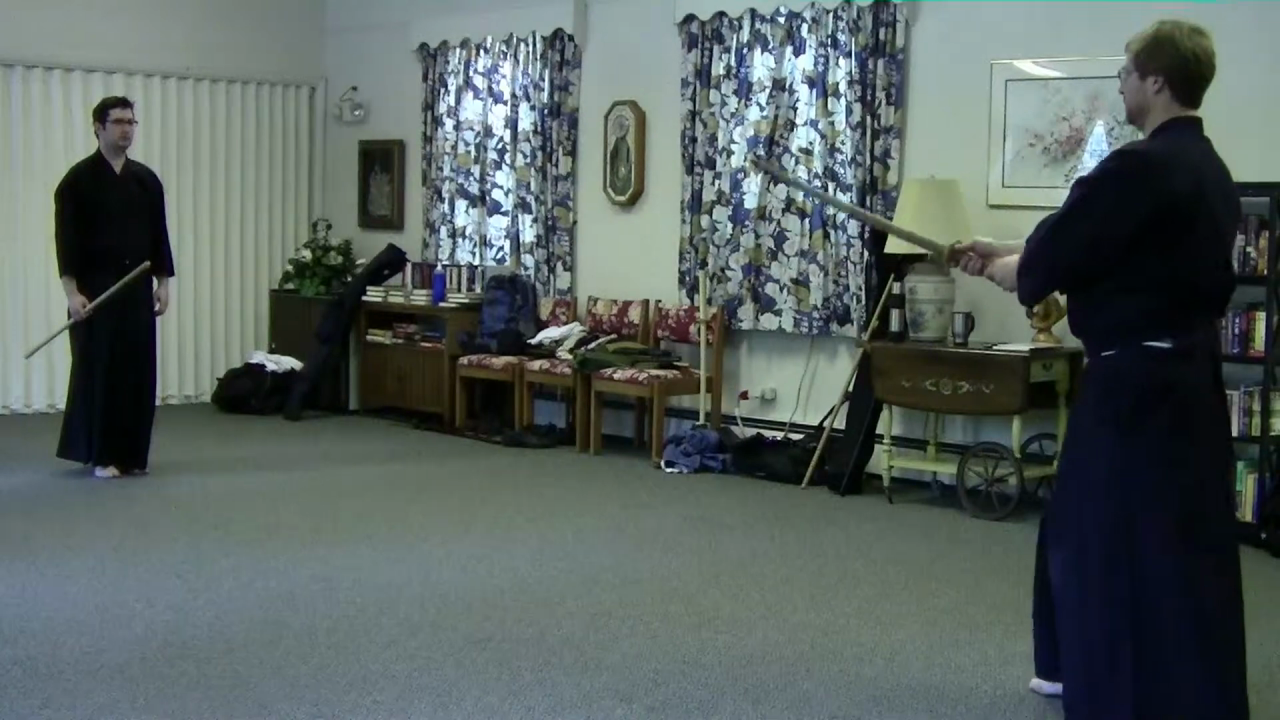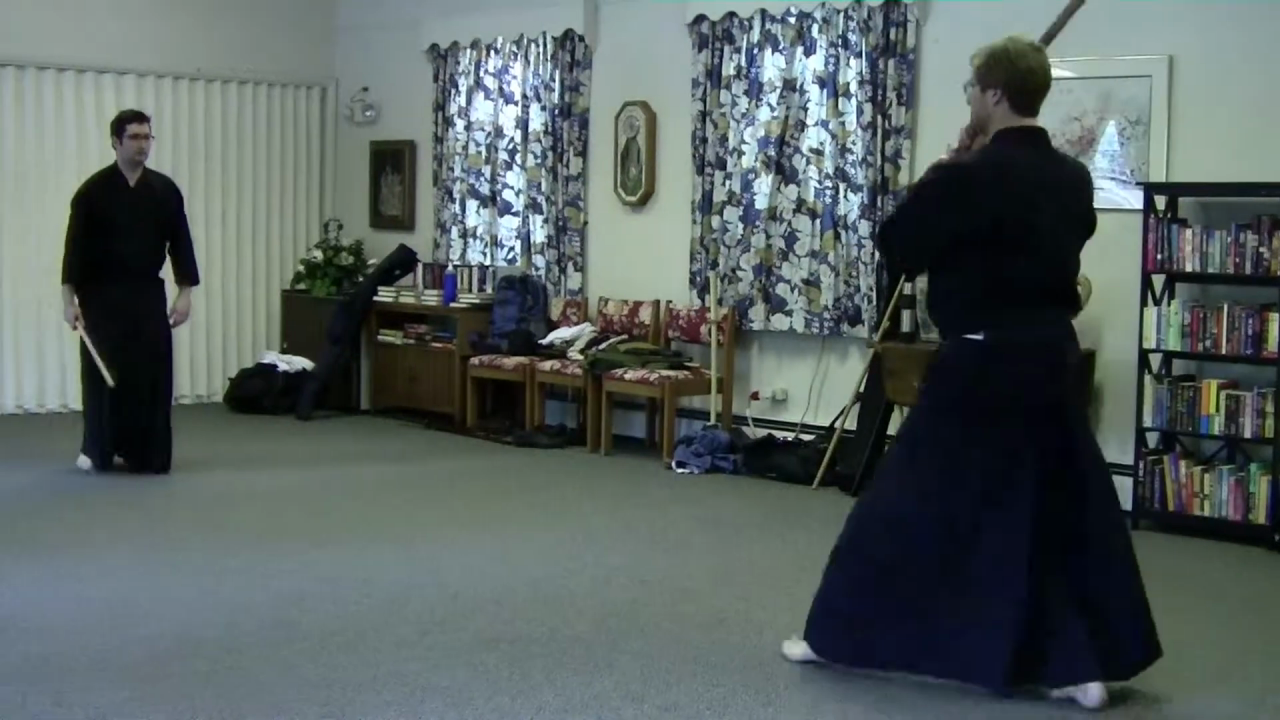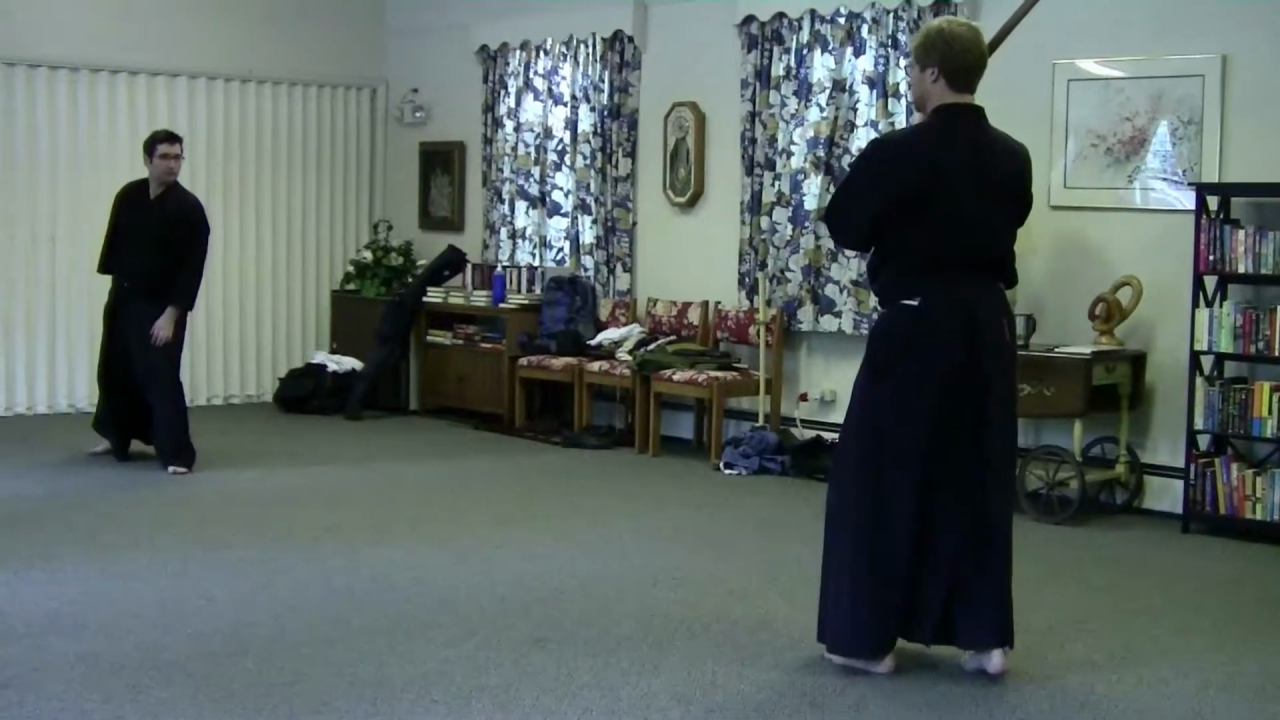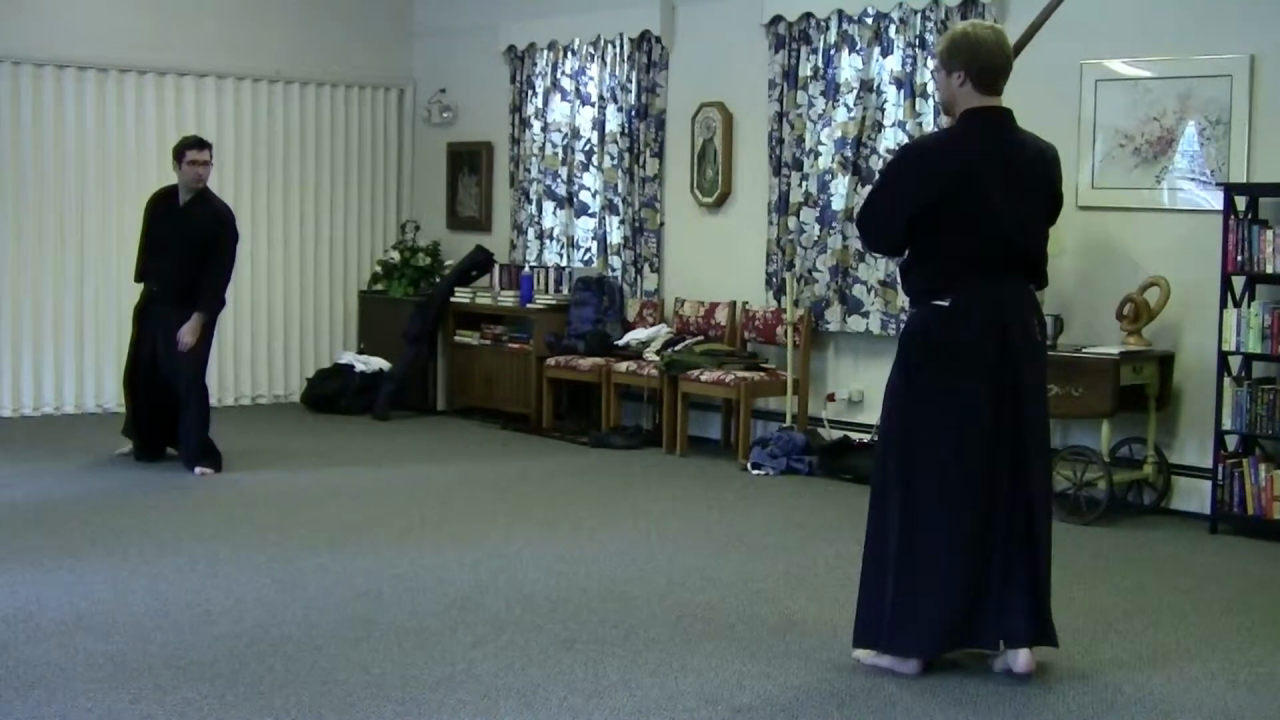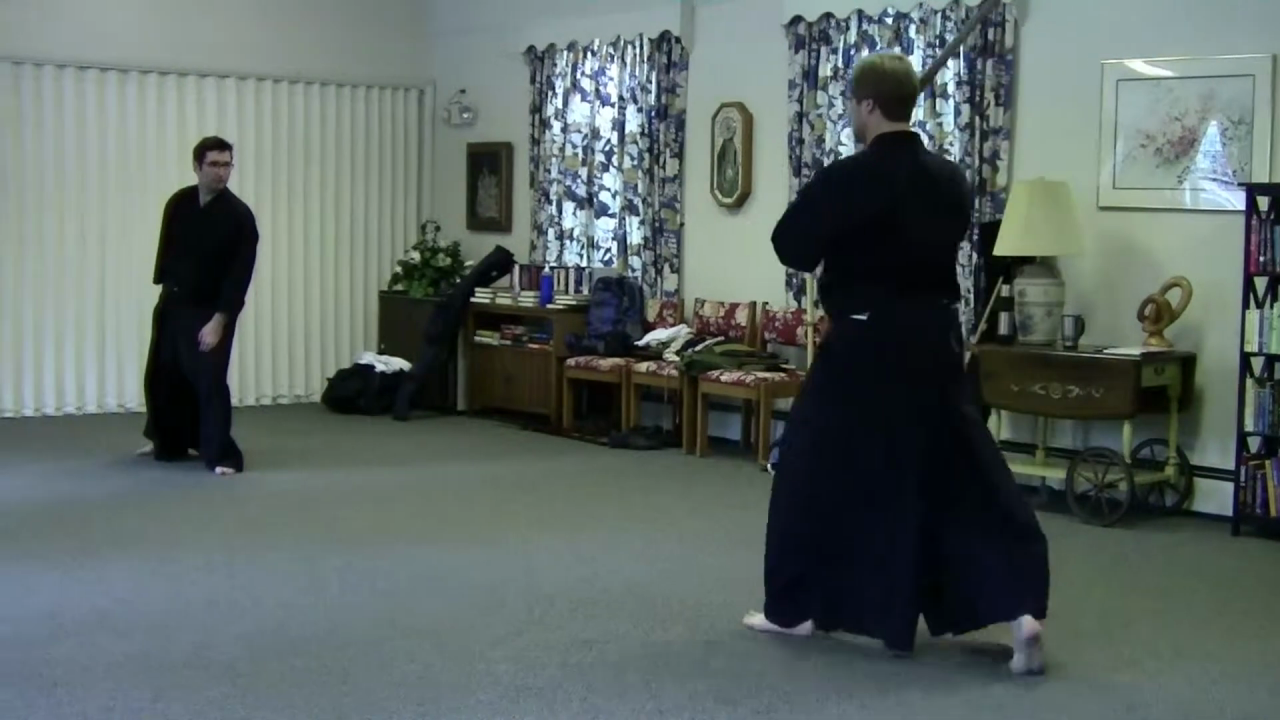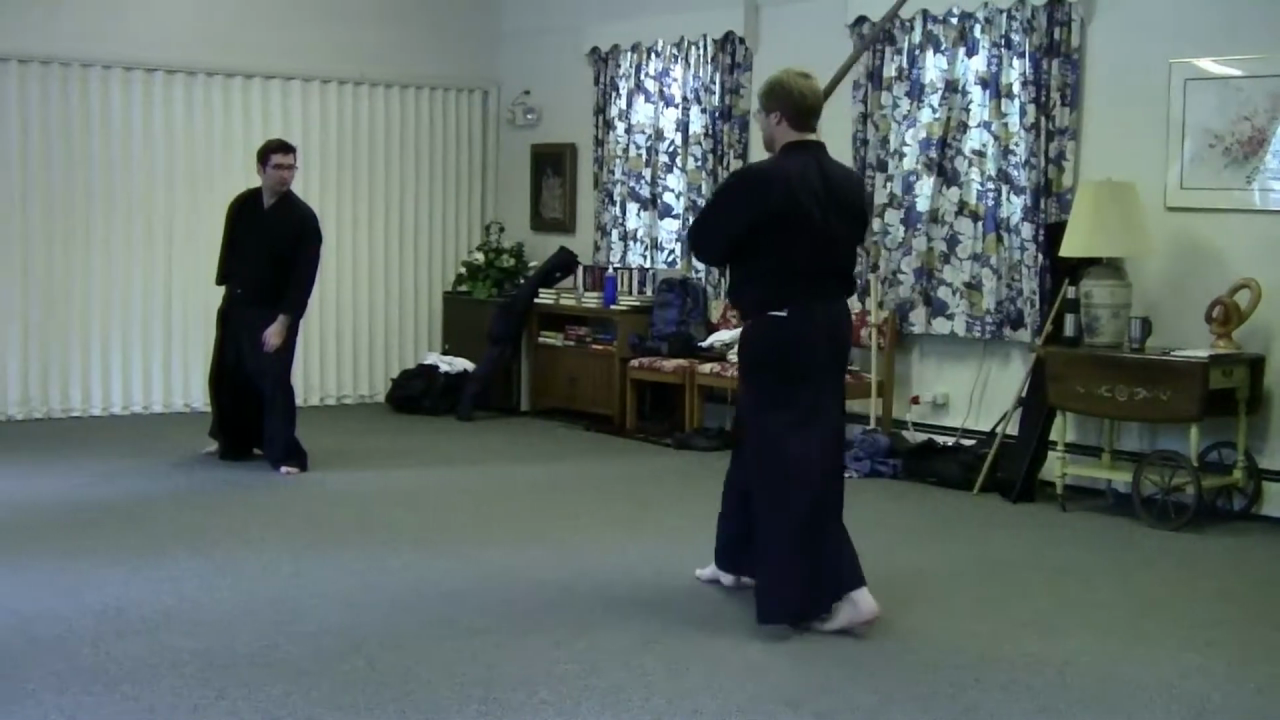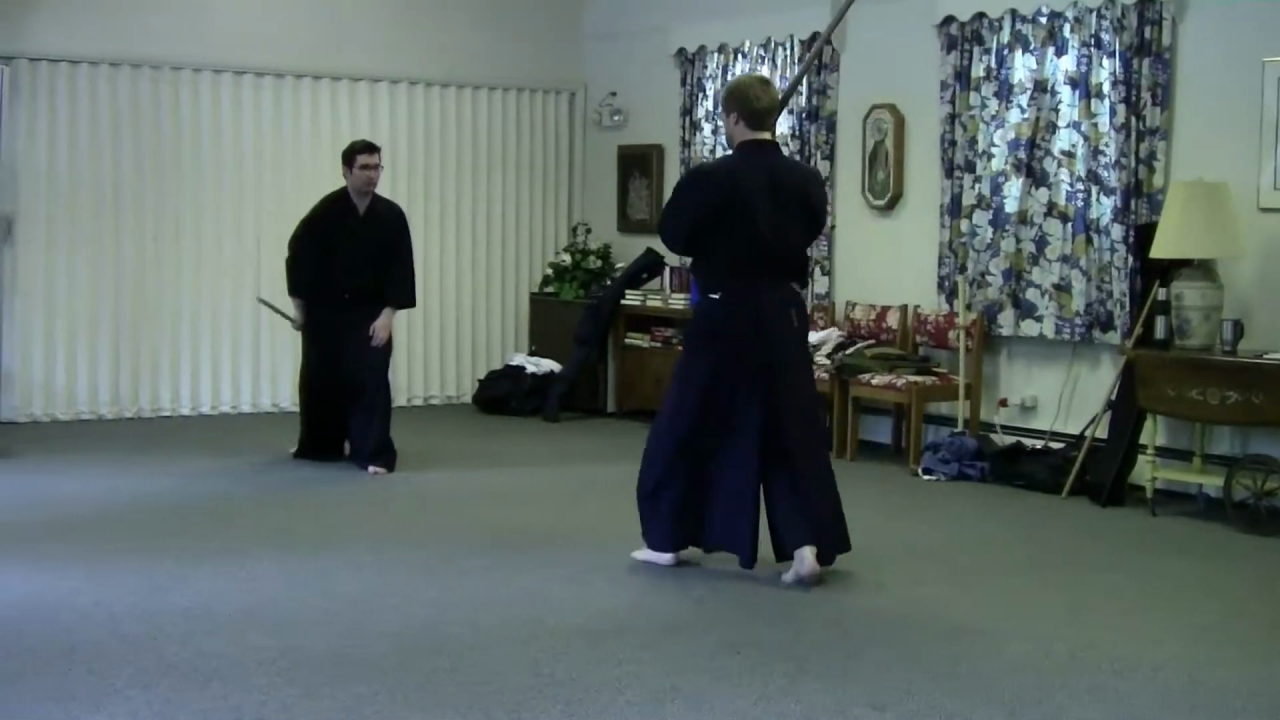
dt=0.7s
person 1, frame 1
left shoulder: (1142, 167)
right shoulder: (1206, 169)
left elbow: (1057, 255)
right elbow: (1088, 234)
left wrist: (1006, 267)
right wrist: (1016, 252)
left hip: (1139, 378)
right hip: (1181, 371)
left knee: (1143, 542)
right knee: (1089, 525)
person 1, frame 2
left shoulder: (968, 178)
right shoulder: (1072, 179)
left elbow: (896, 248)
left wrist: (928, 194)
left hip: (982, 360)
right hip: (1048, 356)
left knee: (908, 495)
right knee: (1063, 507)
left ankle: (840, 638)
right ankle: (1085, 665)
person 1, frame 3
left shoulder: (897, 153)
right shoulder: (1012, 157)
left elbow: (844, 226)
left hip: (916, 326)
right hip: (987, 326)
left knee: (881, 477)
right knee: (978, 480)
left ankle: (868, 637)
right ankle: (985, 638)
person 1, frame 4
left shoulder: (928, 157)
right shoulder: (1042, 158)
left elbow: (876, 232)
left hip: (947, 328)
right hip: (1017, 327)
left knee: (922, 477)
right knee: (1014, 477)
left ankle: (904, 636)
right ankle: (1017, 635)
person 1, frame 5
left shoulder: (846, 179)
right shoulder: (950, 179)
left elbow: (791, 247)
left hip: (864, 342)
right hip: (933, 339)
left knee: (815, 467)
right knee: (967, 472)
left ankle: (792, 606)
right ankle: (1019, 607)
person 1, frame 6
left shoulder: (758, 181)
right shoulder: (849, 184)
left elbow: (705, 245)
left hip: (780, 330)
right hip: (830, 325)
left knee: (789, 456)
right knee: (764, 440)
left ankle: (842, 590)
right ankle: (740, 560)
person 1, frame 7
left shoulder: (708, 179)
right shoulder: (805, 179)
left elbow: (673, 235)
left hip: (725, 314)
right hip: (783, 312)
left knee: (686, 425)
right knee: (793, 429)
left ankle: (665, 539)
right ankle: (807, 544)
person 2, frame 1
left shoulder: (146, 179)
right shoulder: (79, 179)
left elbow: (158, 234)
right elbow: (67, 239)
left wrist: (163, 282)
right wrist: (72, 291)
left hip: (137, 288)
right hip: (95, 289)
left knee: (137, 370)
right knee: (97, 370)
left ankle: (129, 453)
right ankle: (100, 453)
person 2, frame 2
left shoulder: (165, 189)
right shoulder: (94, 190)
left elbow: (180, 243)
right elbow: (76, 246)
left wrist: (185, 293)
right wrist: (70, 299)
left hip: (148, 294)
right hip: (102, 295)
left knee: (152, 374)
right knee: (102, 373)
left ankle: (144, 454)
right ankle: (96, 449)
person 2, frame 3
left shoulder: (189, 208)
right shoulder: (127, 196)
left elbow: (192, 267)
right elbow: (113, 241)
left wrist: (172, 314)
right wrist: (118, 280)
left hip: (162, 304)
right hip: (123, 298)
left knee: (162, 374)
right knee: (115, 370)
left ankle: (176, 453)
right ankle: (117, 436)
person 2, frame 4
left shoulder: (219, 215)
right shoulder: (159, 202)
left elbow: (219, 274)
right elbow: (147, 250)
left wrist: (197, 321)
right wrist: (149, 289)
left hip: (191, 310)
right hip: (154, 303)
left knee: (188, 378)
right knee: (142, 375)
left ankle: (200, 455)
right ankle: (147, 442)
person 2, frame 5
left shoulder: (239, 215)
right shoulder: (178, 203)
left elbow: (239, 274)
right elbow: (167, 250)
left wrist: (219, 320)
right wrist: (166, 290)
left hip: (211, 310)
right hip: (173, 304)
left knee: (210, 379)
right knee: (163, 376)
left ankle: (221, 454)
right ankle: (168, 442)
person 2, frame 6
left shoulder: (302, 217)
right shoulder: (241, 205)
left elbow: (303, 277)
right elbow: (229, 253)
left wrist: (283, 322)
right wrist: (230, 291)
left hip: (274, 312)
right hip: (236, 307)
left knee: (274, 379)
right knee: (227, 377)
left ankle: (285, 454)
right ankle: (233, 442)
person 2, frame 7
left shoulder: (392, 215)
right shoulder: (326, 211)
left elbow: (401, 268)
right elbow: (299, 258)
left wrist: (389, 313)
right wrist: (298, 305)
left hip: (371, 313)
right hip: (326, 312)
left knee: (372, 380)
right knee: (319, 380)
left ankle: (374, 453)
right ankle: (318, 445)
